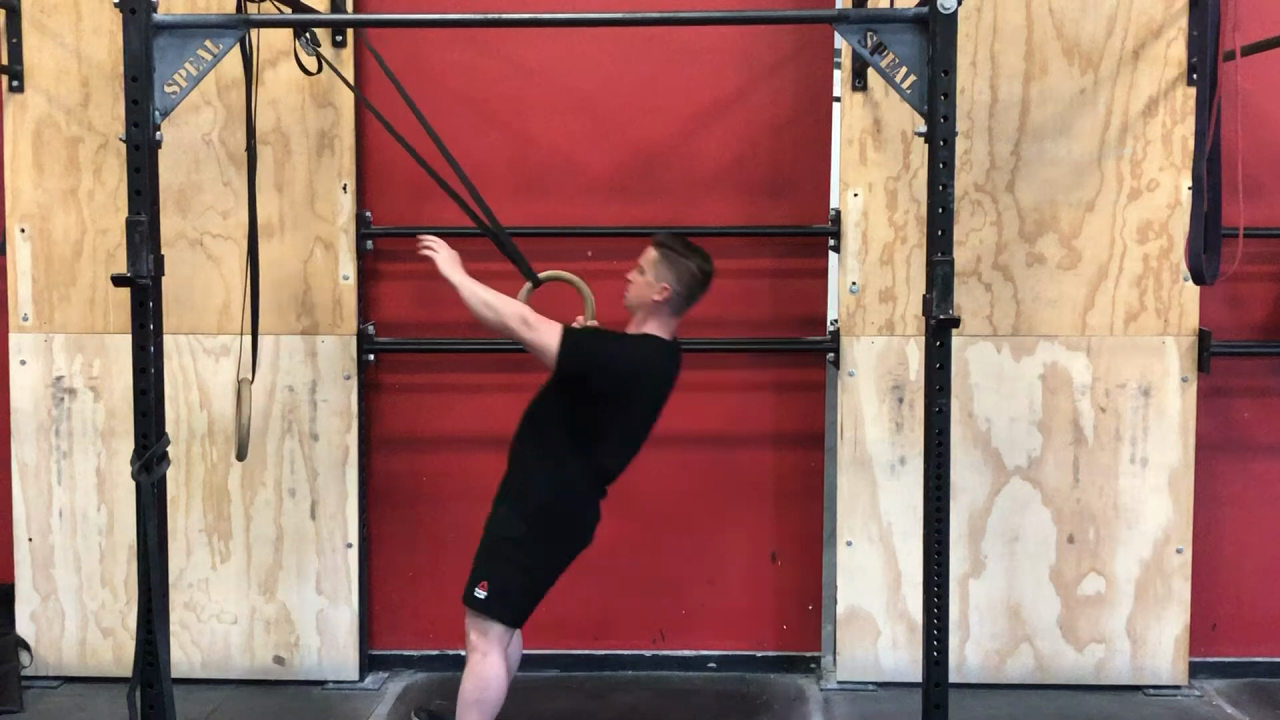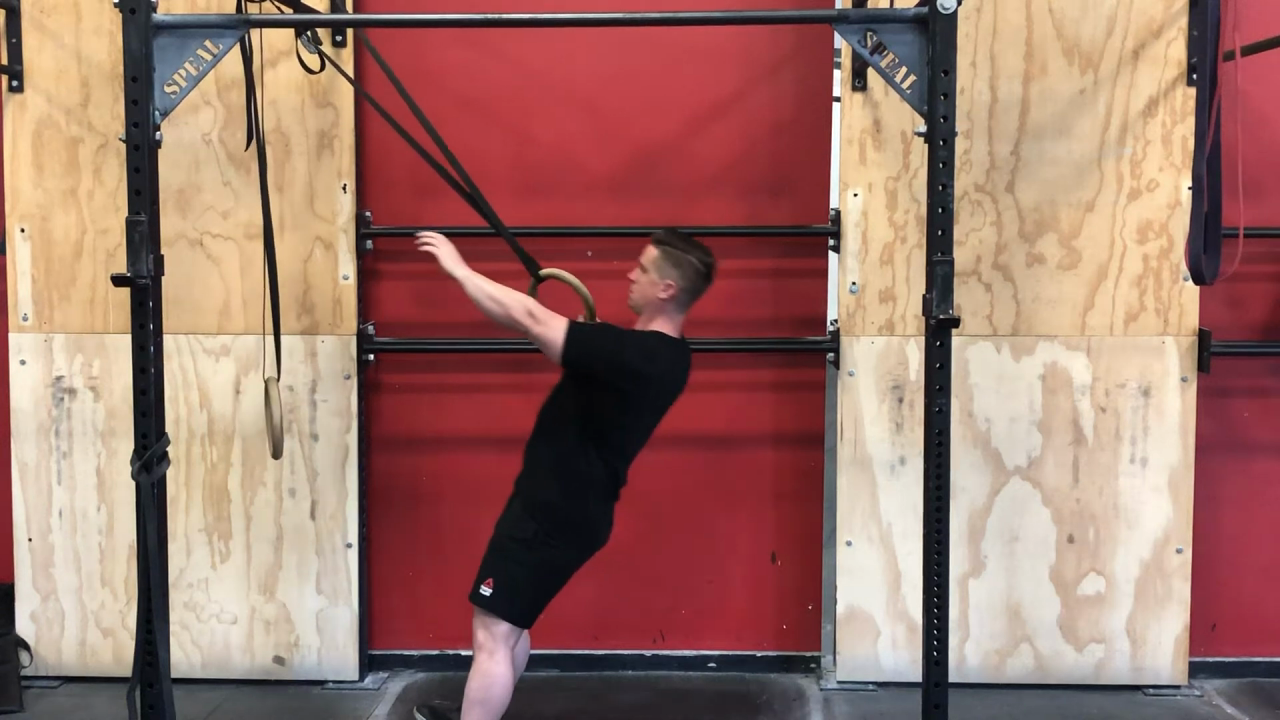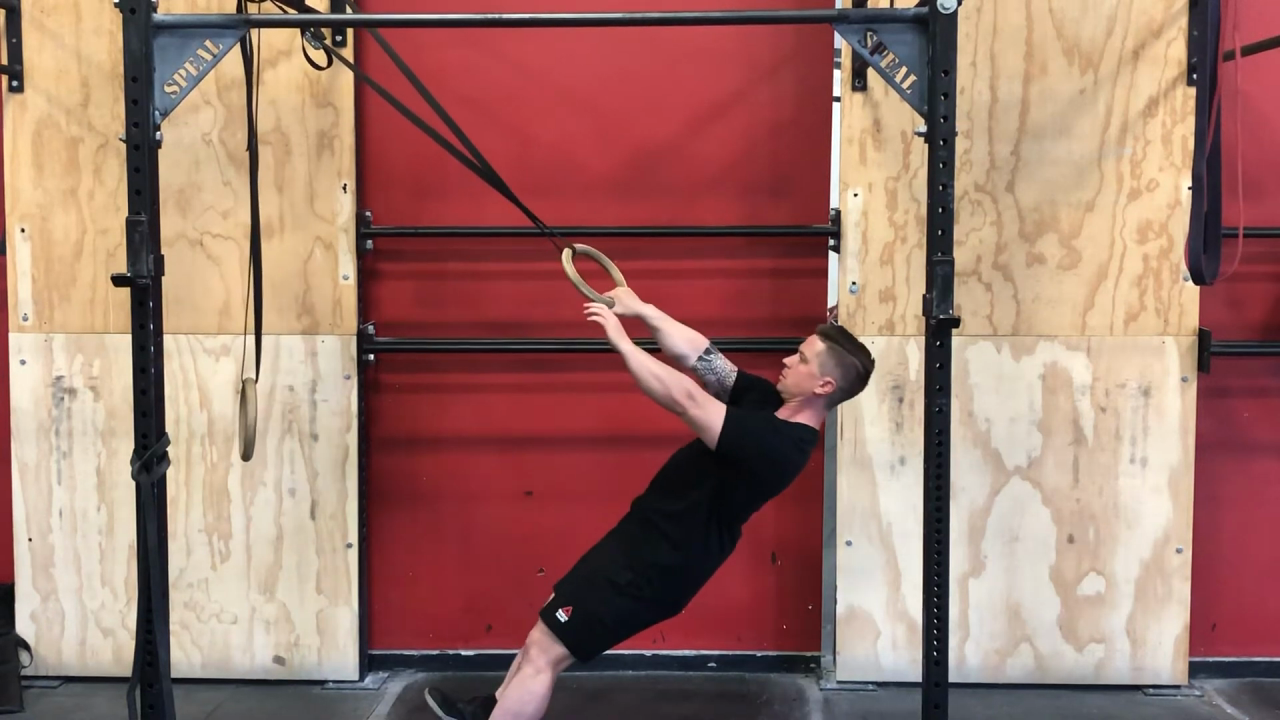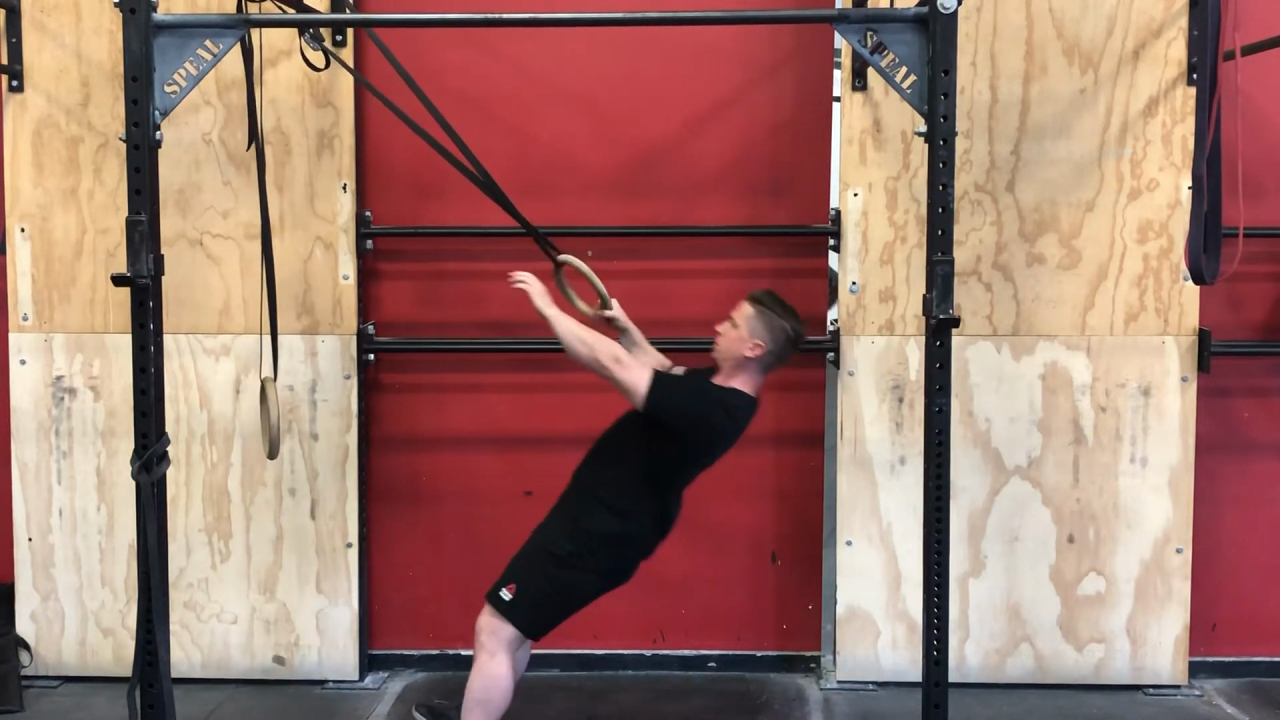
dt=1s
person 1, frame 1
left shoulder: (626, 359)
right shoulder: (655, 353)
left elbow: (523, 325)
left wrist: (455, 274)
right wrist: (590, 339)
left hip: (541, 509)
right hip: (557, 503)
left knee: (487, 632)
right knee: (502, 624)
person 1, frame 2
left shoulder: (637, 355)
right shoulder: (663, 352)
left elbow: (530, 319)
left wrist: (457, 267)
right wrist: (591, 331)
left hip: (555, 510)
right hip: (570, 504)
left knee: (493, 632)
right knee: (508, 622)
person 1, frame 3
left shoulder: (779, 446)
right shoulder: (769, 403)
left elbow: (685, 400)
right elbow: (699, 355)
left wrist: (620, 340)
right wrist: (640, 310)
left hip: (653, 564)
right hip: (647, 538)
left knee: (543, 651)
right knee: (552, 618)
person 1, frame 4
left shoulder: (708, 409)
right shoulder: (719, 394)
left elbow: (612, 364)
right elbow: (663, 376)
left wrist: (547, 307)
right wrist: (625, 329)
left hip: (594, 534)
right hip: (601, 522)
left knee: (496, 633)
right knee: (515, 624)
